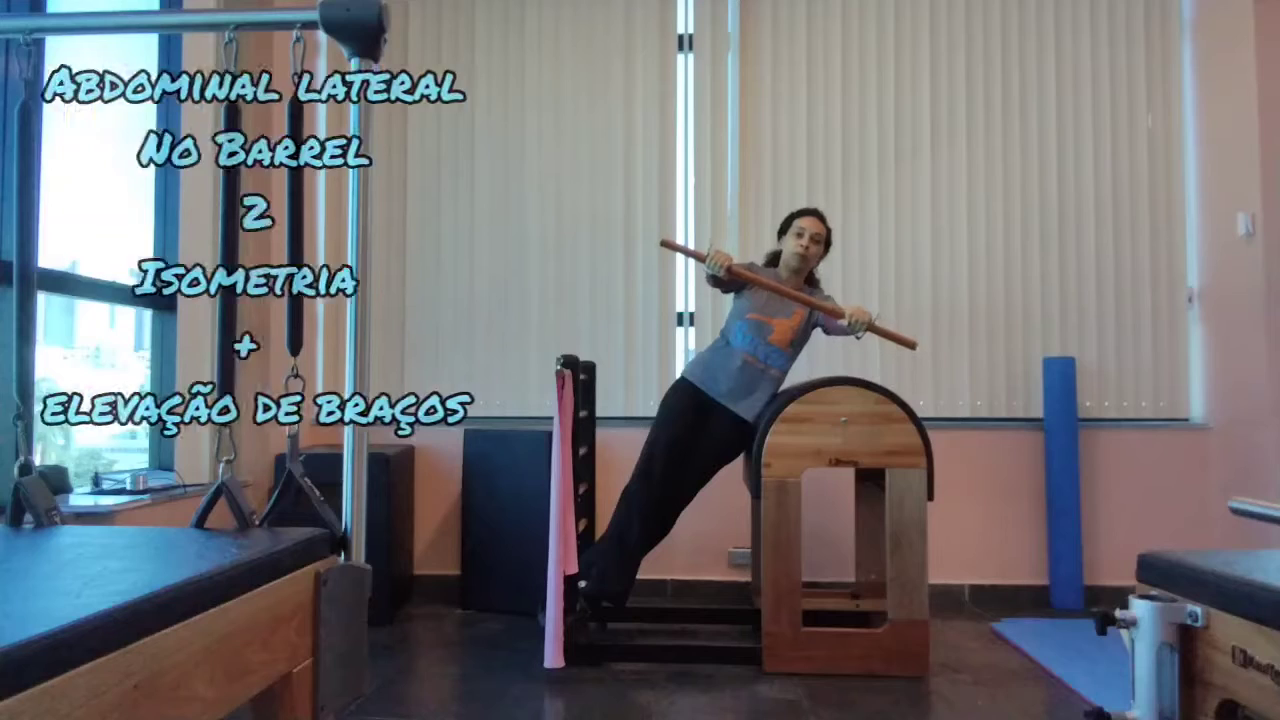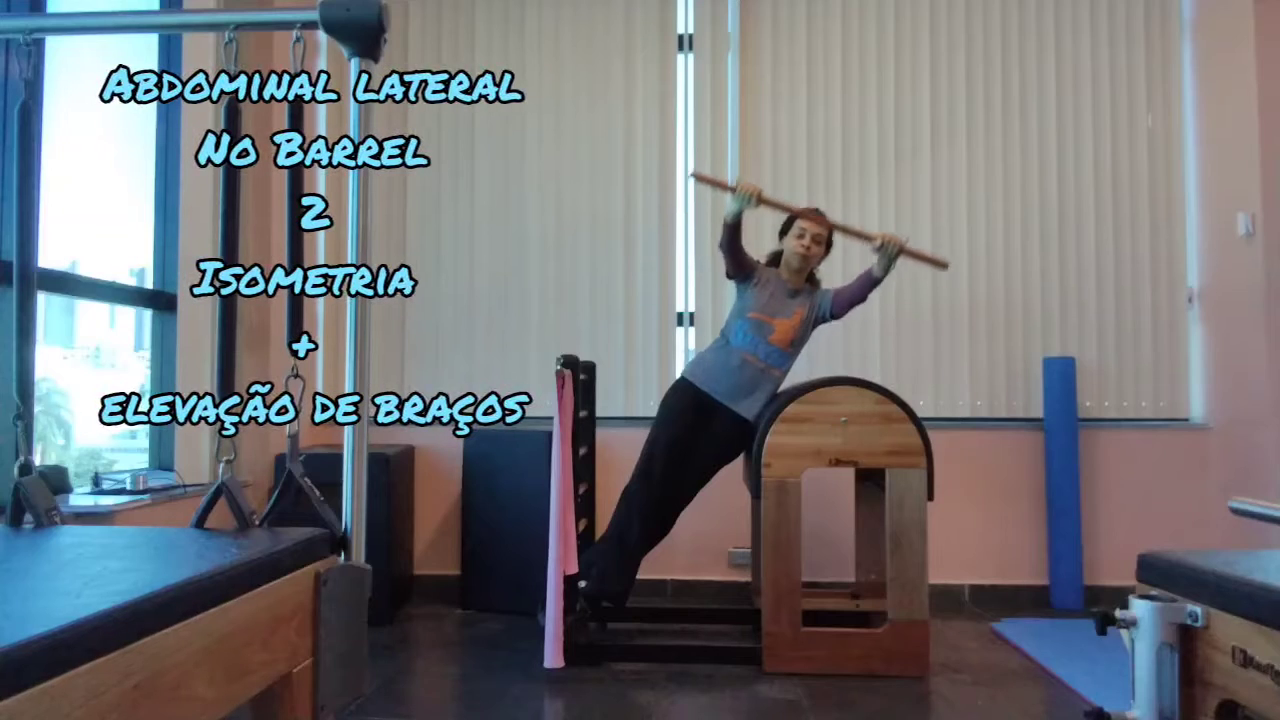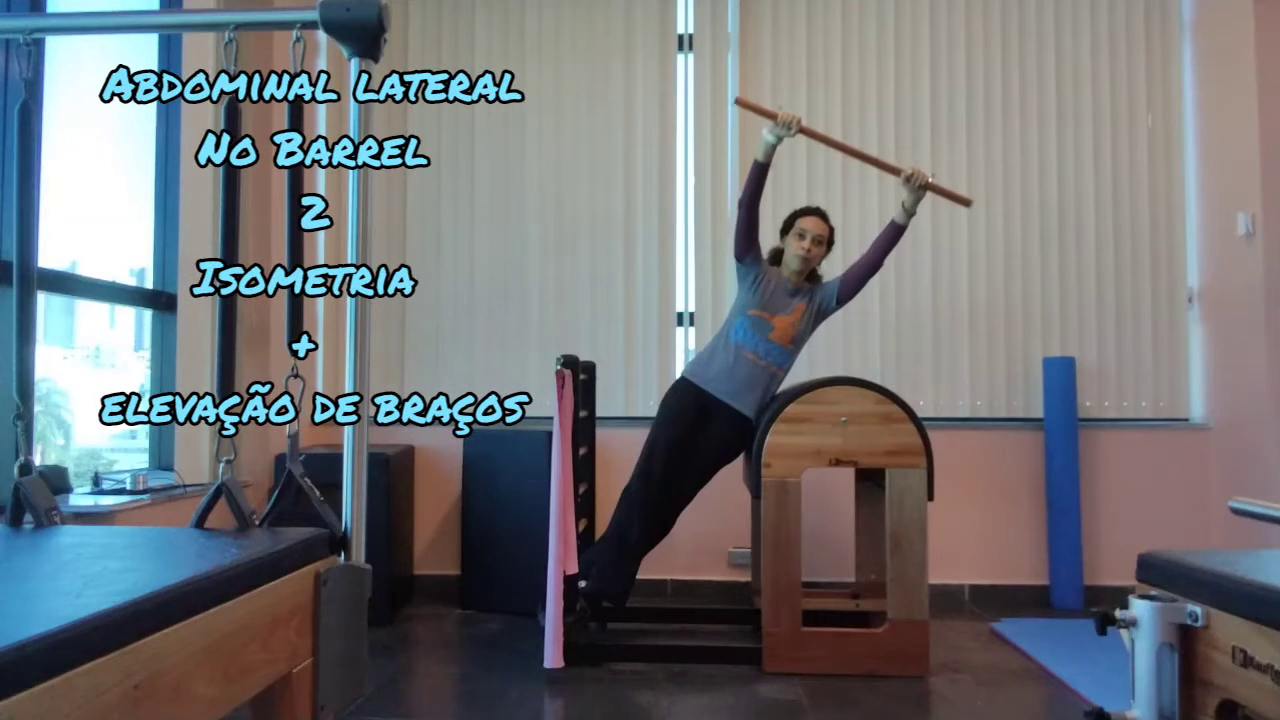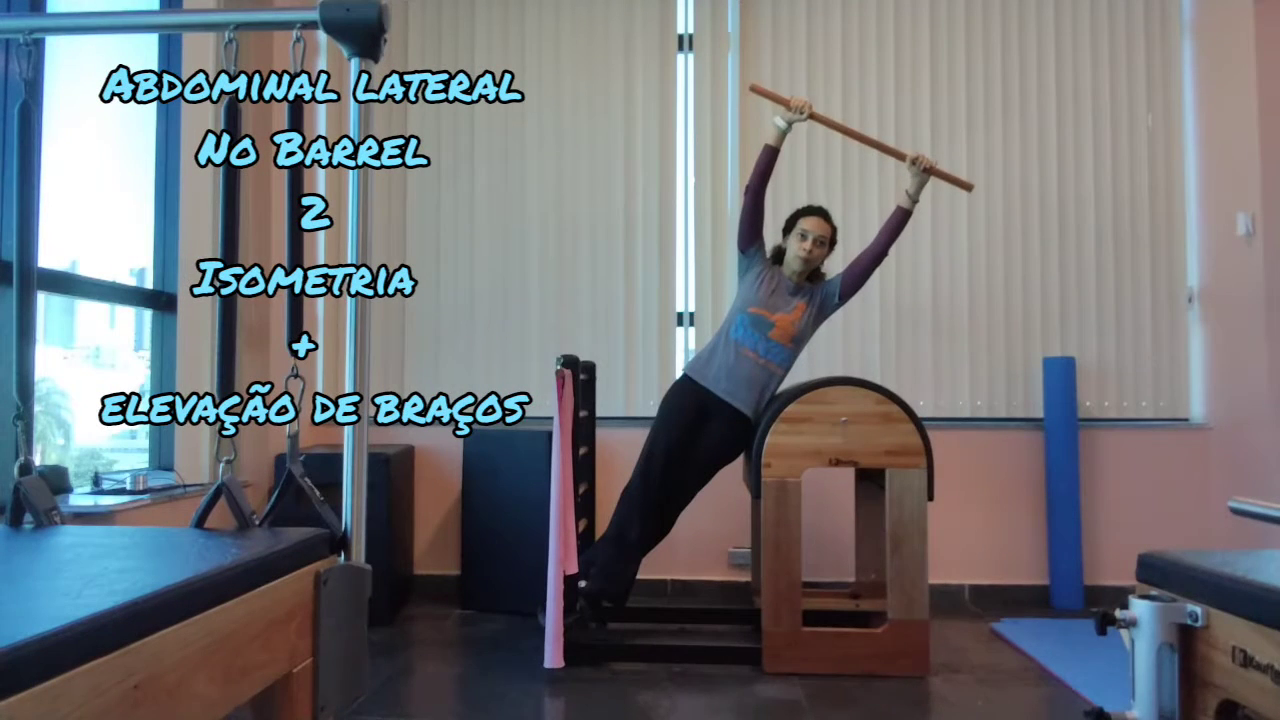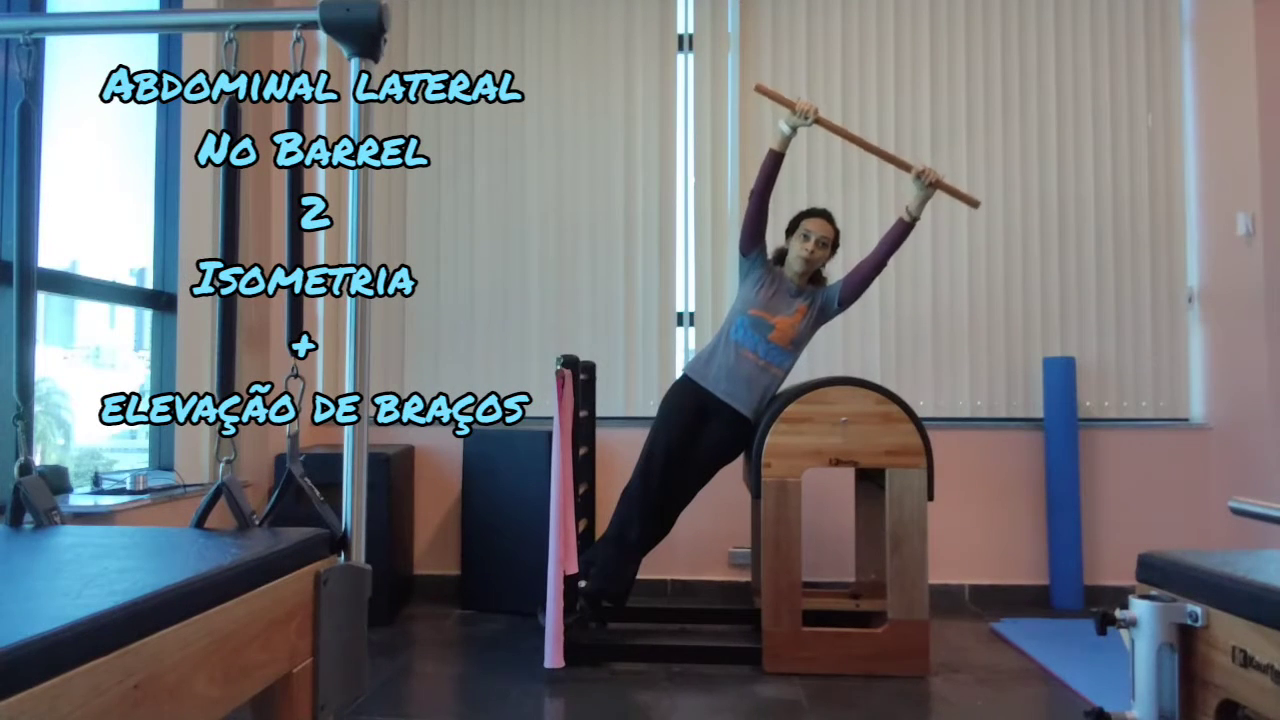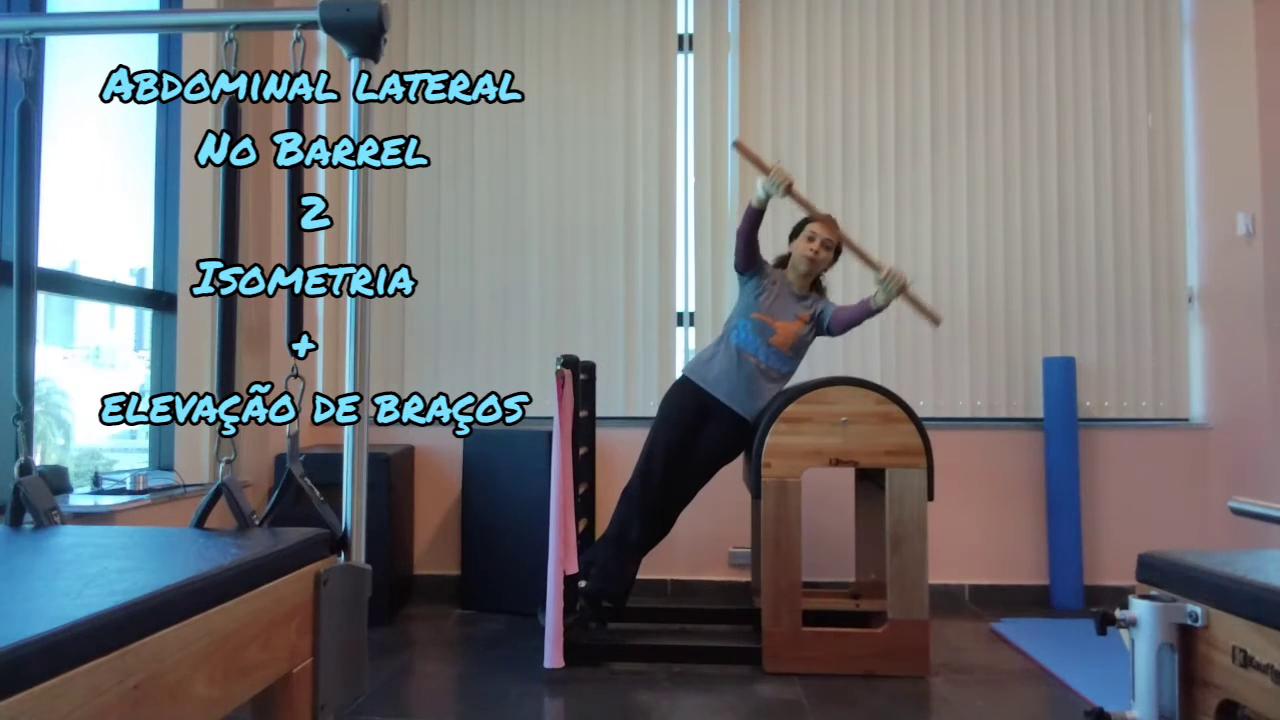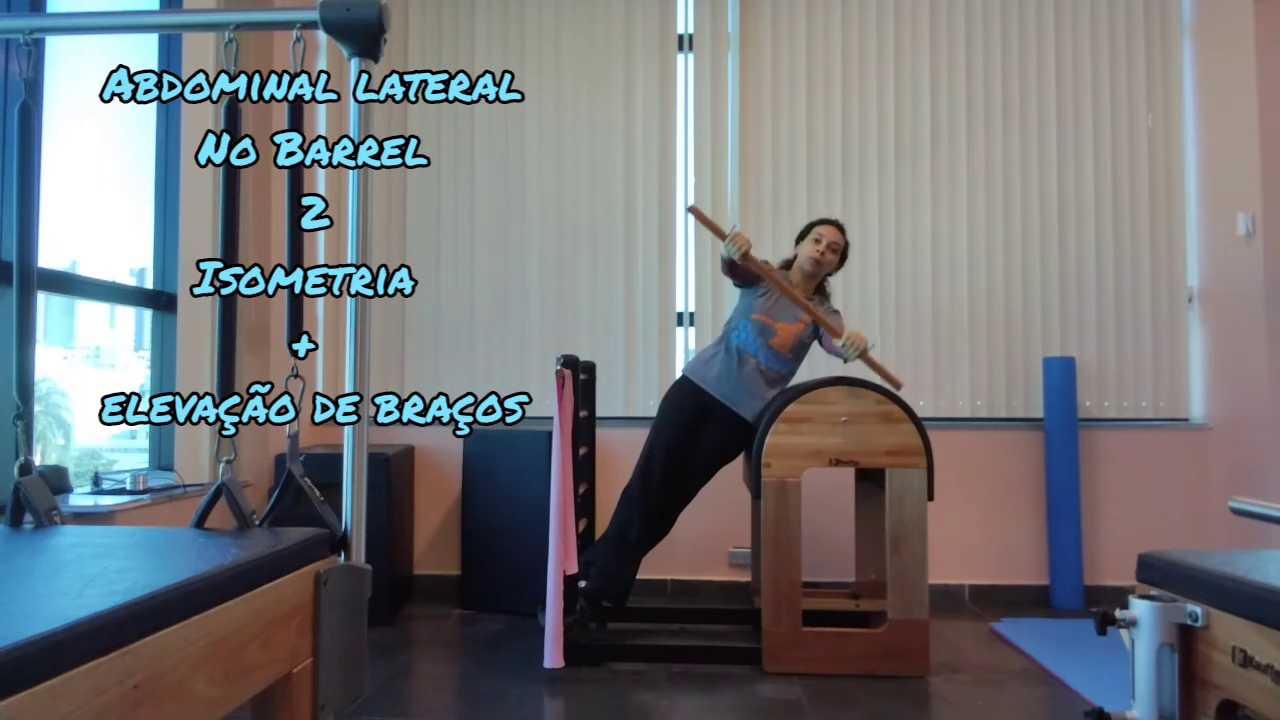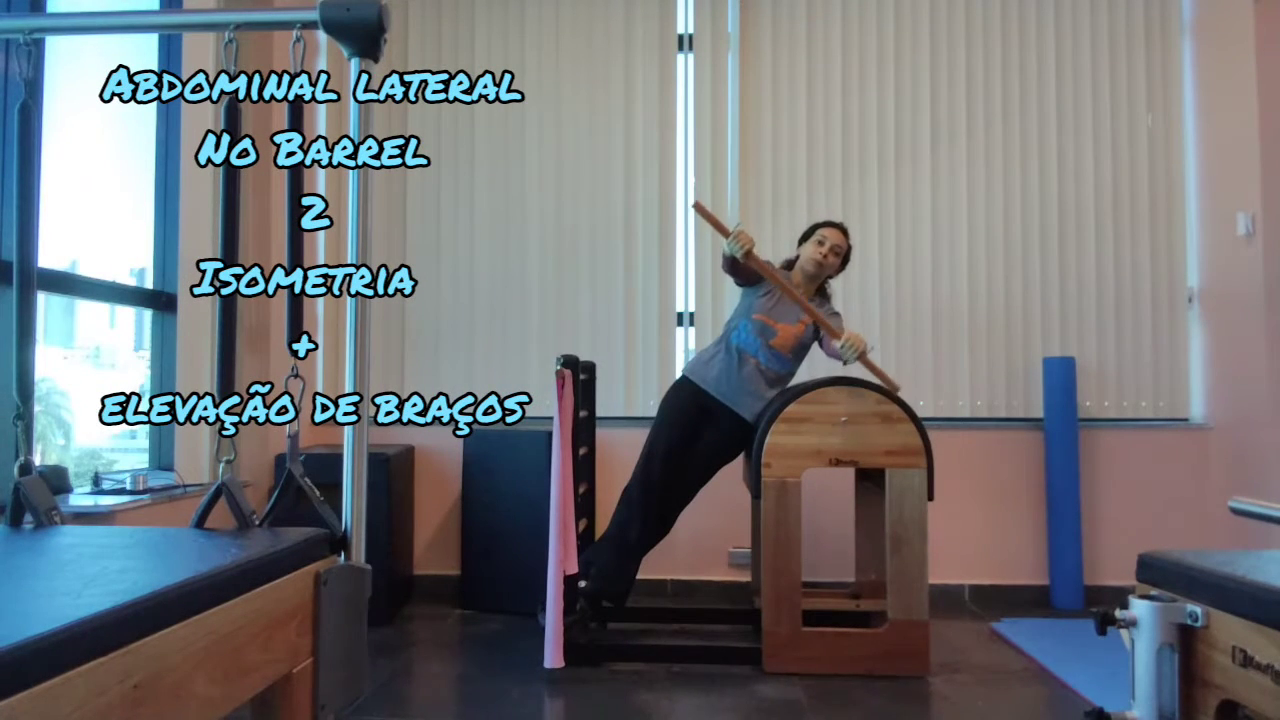
dt=0.4s
person 1, frame 1
left shoulder: (815, 302)
right shoulder: (752, 276)
left elbow: (834, 323)
right elbow: (719, 280)
left wrist: (854, 324)
right wrist: (714, 267)
left hip: (742, 414)
right hip: (698, 386)
left knee: (672, 497)
right knee: (647, 483)
left ankle: (602, 588)
right ankle: (593, 578)
person 1, frame 2
left shoulder: (817, 302)
right shoulder: (754, 277)
left elbow: (854, 294)
right elbow: (730, 249)
left wrist: (883, 265)
right wrist: (736, 209)
left hip: (742, 415)
right hip: (697, 387)
left knee: (673, 498)
right knee: (649, 483)
left ankle: (604, 588)
right ankle: (592, 580)
person 1, frame 3
left shoulder: (821, 299)
right shoulder: (755, 272)
left elbow: (872, 262)
right elbow: (747, 206)
left wrist: (907, 208)
right wrist: (770, 144)
left hip: (740, 414)
right hip: (697, 387)
left knee: (672, 498)
right knee: (648, 483)
left ankle: (601, 588)
right ankle: (591, 579)
person 1, frame 4
left shoulder: (823, 297)
right shoulder: (756, 267)
left elbow: (876, 252)
right elbow: (753, 196)
left wrist: (913, 193)
right wrist: (781, 128)
left hip: (740, 413)
right hip: (697, 386)
left knee: (671, 499)
right knee: (647, 483)
left ankle: (599, 588)
right ankle: (591, 579)
person 1, frame 5
left shoulder: (822, 302)
right shoulder: (757, 269)
left elbow: (874, 263)
right elbow: (757, 200)
left wrist: (915, 208)
right wrist: (786, 135)
left hip: (739, 415)
right hip: (697, 386)
left knee: (669, 500)
right knee: (647, 483)
left ankle: (601, 587)
right ankle: (593, 579)
person 1, frame 6
left shoulder: (818, 309)
right shoulder: (758, 276)
left elbow: (846, 319)
right elbow: (744, 241)
left wrist: (878, 301)
right wrist: (762, 196)
left hip: (740, 414)
right hip: (698, 386)
left knee: (670, 499)
right knee: (647, 484)
left ankle: (599, 591)
right ankle: (590, 579)
person 1, frame 7
left shoulder: (823, 312)
right shoulder: (763, 276)
left elbow: (834, 341)
right elbow: (733, 269)
left wrist: (848, 346)
right wrist: (730, 252)
left hip: (742, 416)
right hip: (698, 386)
left knee: (670, 499)
right knee: (647, 484)
left ankle: (600, 589)
right ankle: (591, 580)
person 1, frame 8
left shoulder: (824, 314)
right shoulder: (764, 279)
left elbow: (833, 344)
right elbow: (733, 267)
left wrist: (850, 349)
right wrist: (732, 249)
left hip: (742, 417)
right hip: (698, 386)
left knee: (671, 499)
right knee: (647, 485)
left ankle: (599, 588)
right ankle: (590, 580)
